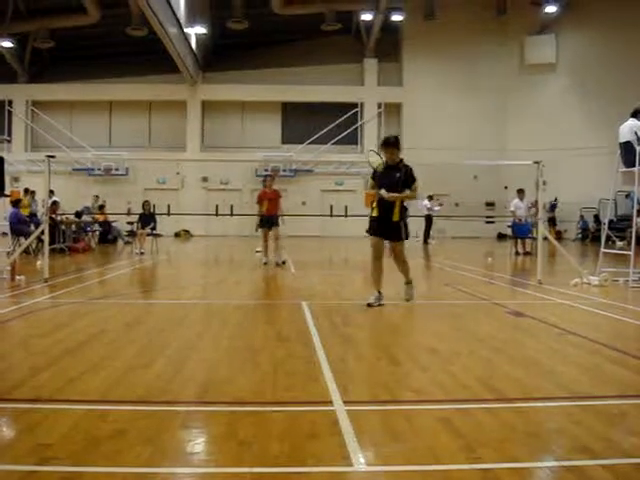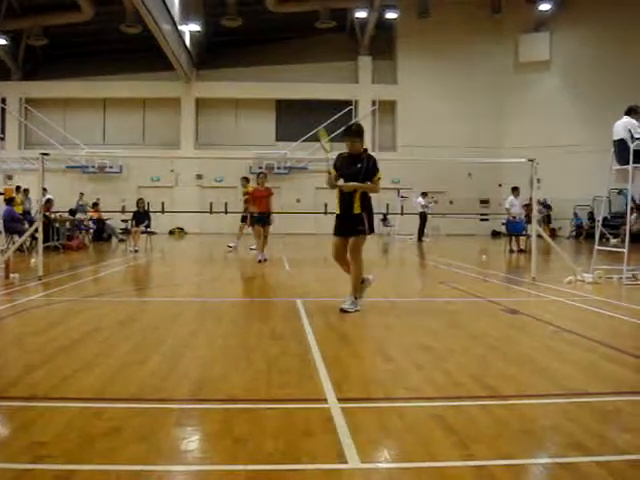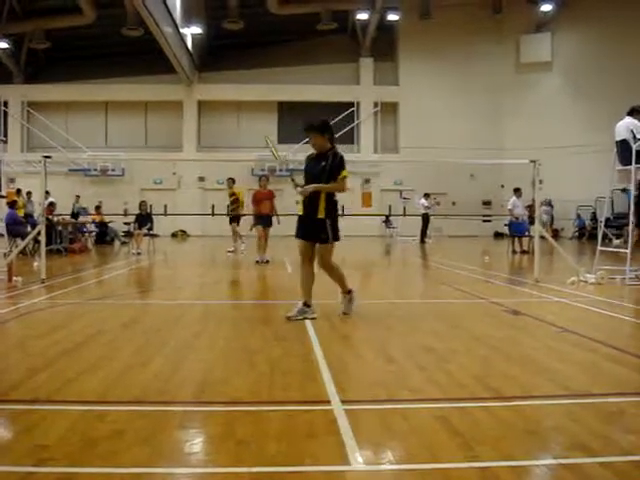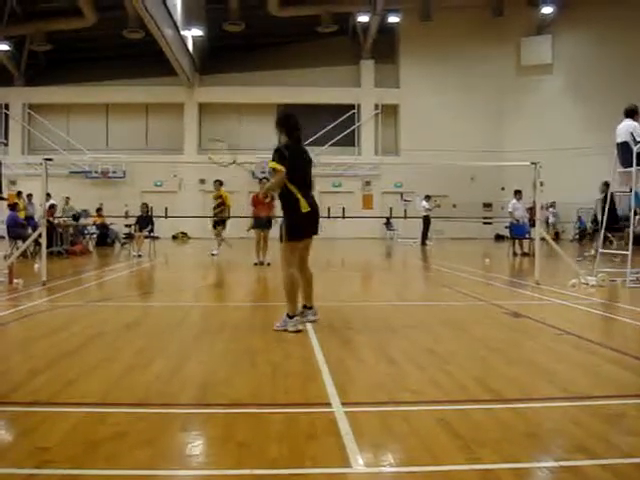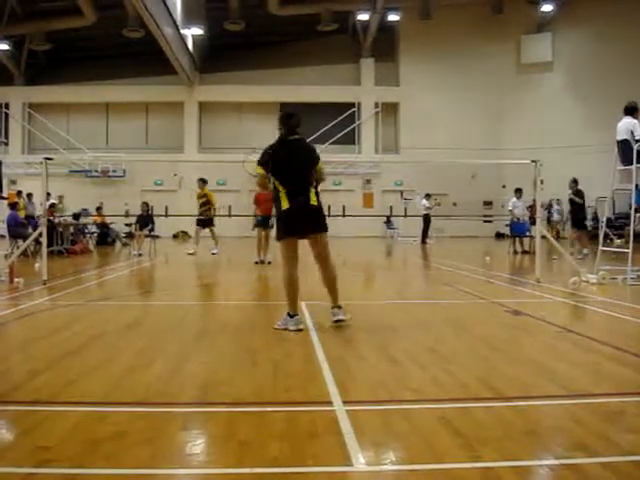
dt=0.5s
person 1, frame 1
left shoulder: (406, 170)
right shoulder: (378, 169)
left elbow: (414, 194)
right elbow: (370, 189)
left wrist: (398, 196)
right wrist: (374, 193)
left hip: (396, 218)
right hip: (377, 216)
left knee: (397, 255)
right knee: (375, 254)
left ankle: (408, 282)
right ankle: (378, 293)
person 1, frame 2
left shoulder: (369, 160)
right shoulder: (340, 158)
left elbow: (376, 188)
right elbow: (332, 181)
left wrist: (356, 185)
right wrist: (331, 182)
left hip: (360, 211)
right hip: (342, 211)
left knee: (354, 253)
right knee: (338, 255)
left ankle: (354, 298)
right ankle: (363, 280)
person 1, frame 3
left shoulder: (336, 158)
right shoulder: (311, 159)
left elbow: (342, 187)
left wrist: (316, 187)
right wrist: (302, 187)
left hip: (325, 215)
right hip: (307, 213)
left knee: (325, 261)
right knee: (305, 260)
left ankle: (347, 292)
right ankle: (306, 306)
person 1, frame 4
left shoulder: (281, 150)
right shoulder: (302, 151)
left elbow: (279, 179)
left wrist: (267, 188)
left hip: (295, 211)
right hip: (309, 209)
left knee: (289, 263)
right knee: (301, 262)
left ankle: (292, 317)
right ankle: (308, 309)
person 1, frame 5
left shoulder: (272, 150)
right shoulder: (308, 147)
left elbow: (261, 181)
right elbow: (320, 177)
left hip: (287, 209)
right hip: (311, 206)
left knee: (290, 263)
right knee: (324, 259)
left ankle: (293, 316)
right ankle: (336, 308)
